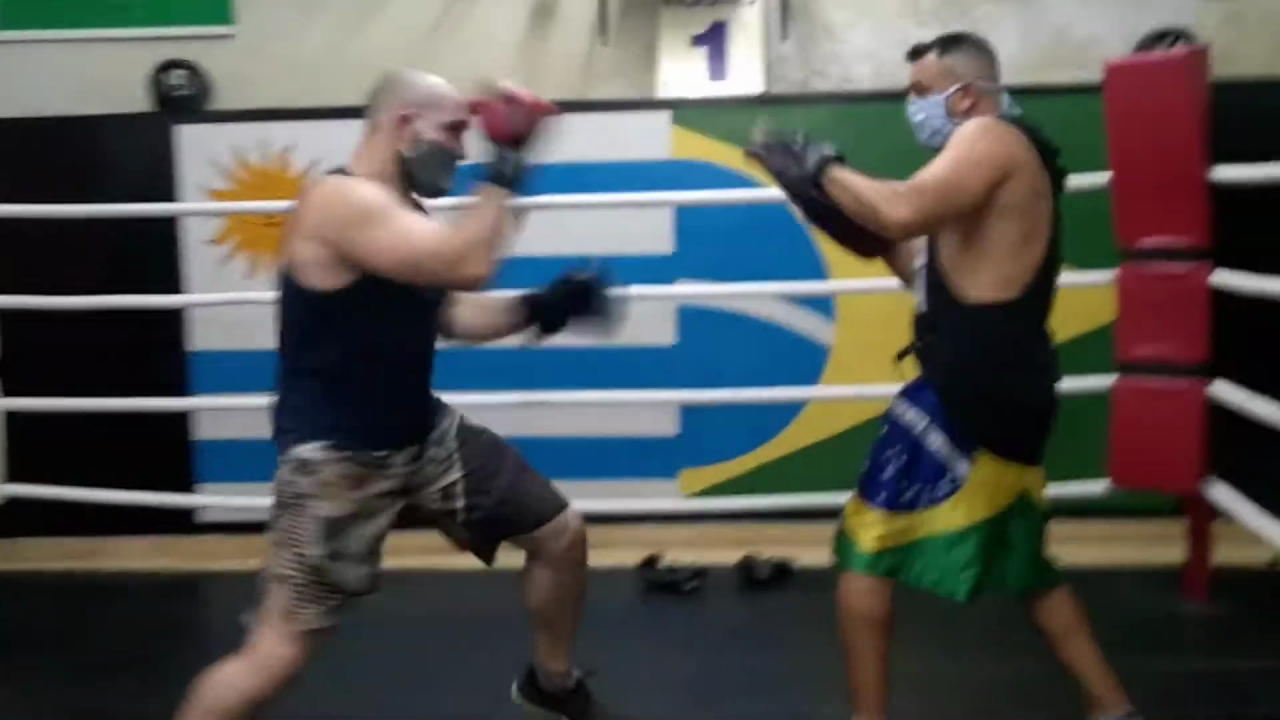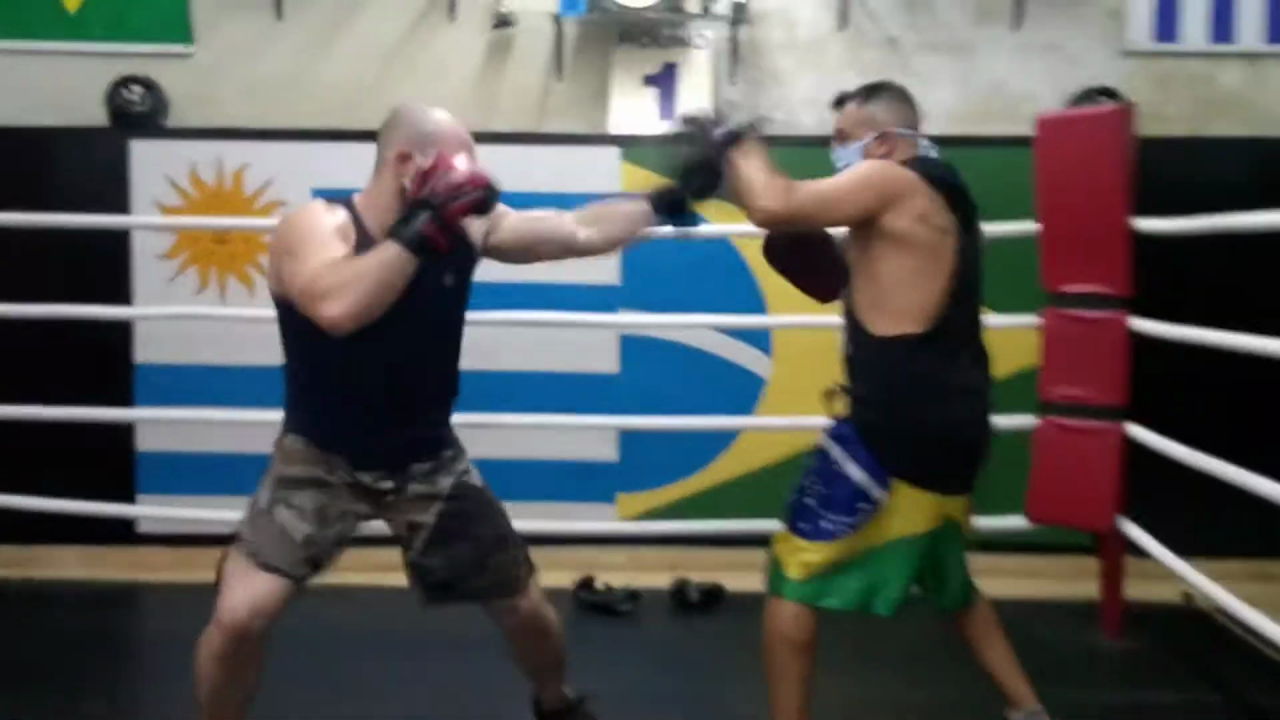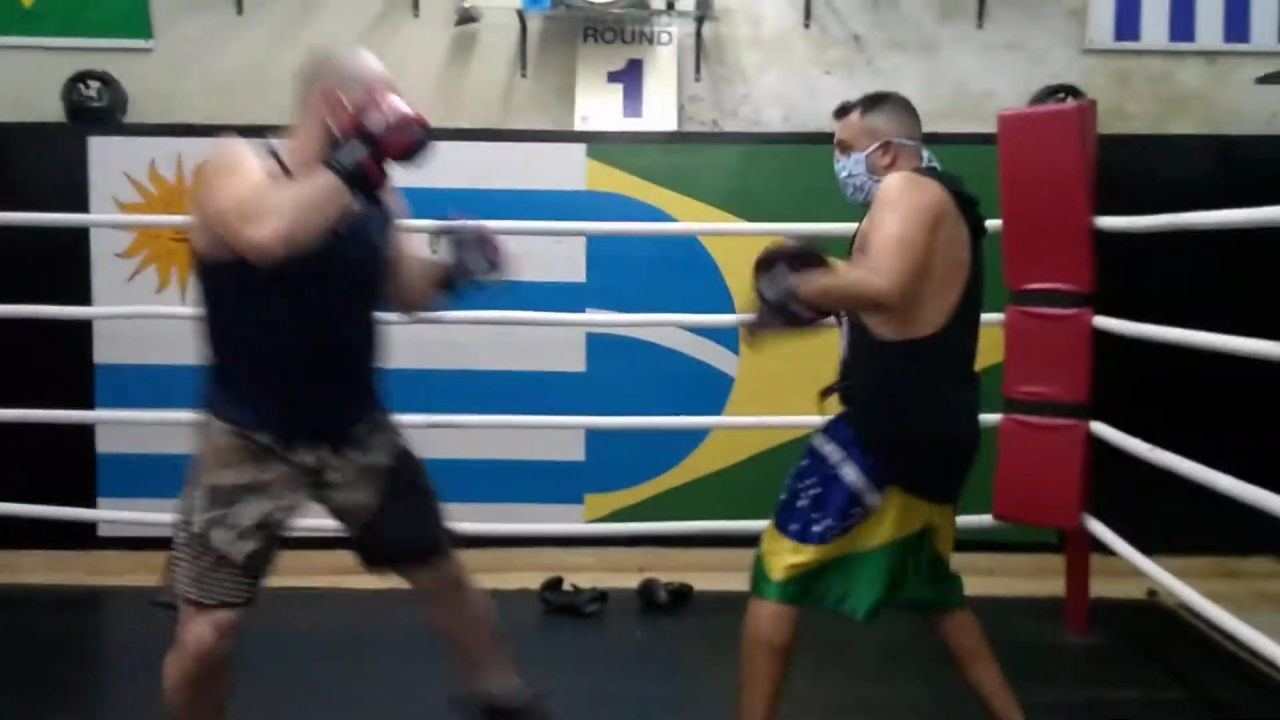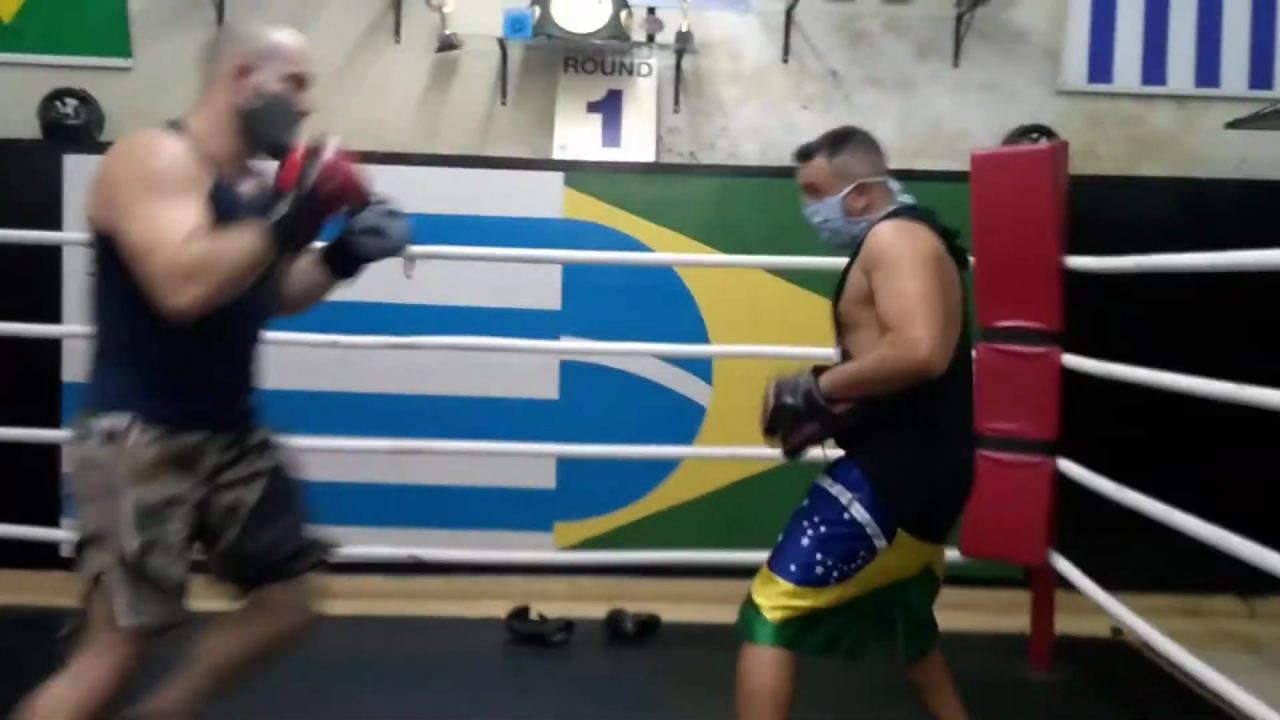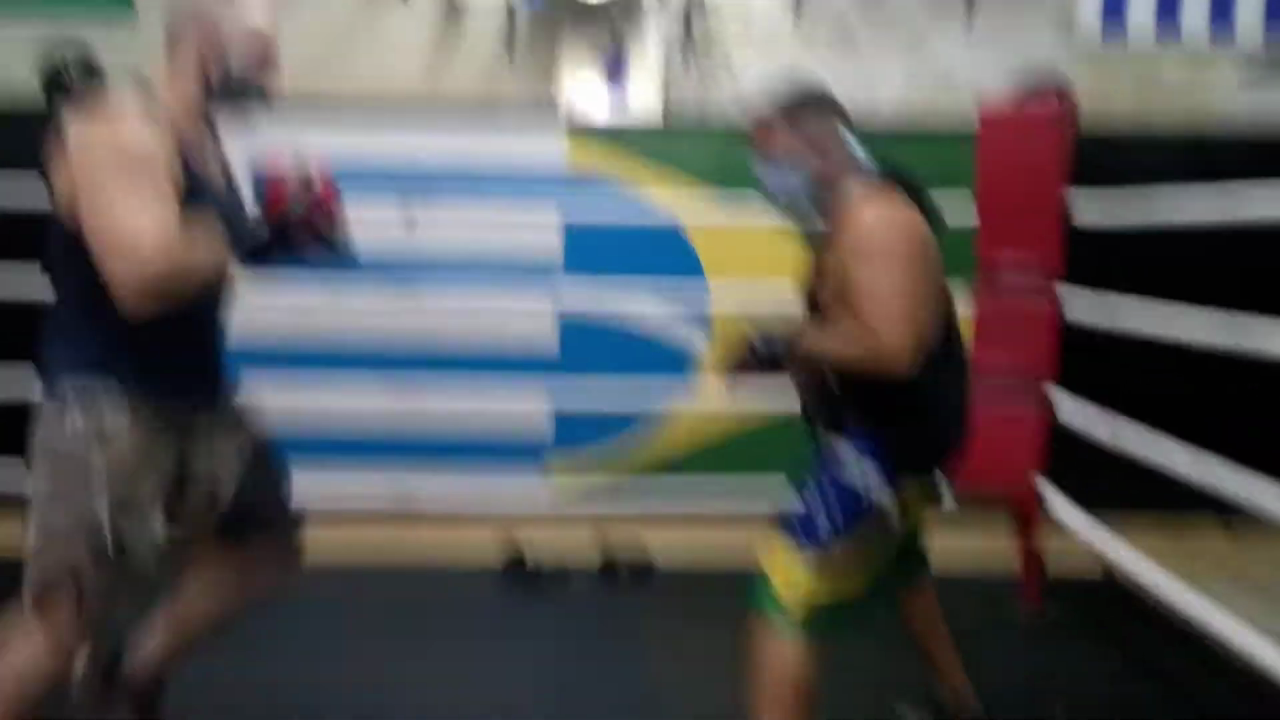
dt=0.2s
person 1, frame 1
left shoulder: (405, 210)
right shoulder: (344, 204)
left elbow: (450, 317)
right elbow: (462, 263)
left wrist: (543, 307)
right wrist: (506, 165)
left hip: (421, 431)
right hip: (333, 455)
left knee: (561, 538)
right knee: (278, 652)
person 1, frame 2
left shoulder: (463, 228)
right shoulder: (312, 226)
left elbow: (577, 234)
right elbow: (337, 307)
left wrist: (668, 199)
right wrist: (422, 227)
left hip: (426, 461)
right hip: (321, 457)
left knee: (521, 607)
right knee: (239, 618)
person 1, frame 3
left shoulder: (364, 192)
right shoulder: (235, 168)
left elbow: (410, 289)
right elbow: (266, 233)
left wrist: (458, 267)
right wrist: (355, 161)
left hip: (355, 433)
right hip: (246, 442)
left knee: (440, 572)
right knee: (205, 635)
person 1, frame 4
left shoulder: (252, 180)
right shoulder: (156, 159)
left elbow: (277, 292)
right elbow: (185, 285)
left wrist: (344, 254)
right wrist: (289, 211)
left hip: (228, 436)
right hip: (139, 441)
left knee: (288, 604)
right knee: (115, 652)
person 1, frame 5
left shoulder: (198, 152)
right shoulder: (121, 135)
right elbow: (141, 281)
right wrist: (242, 233)
left hip: (188, 401)
right hip: (110, 415)
left knee: (264, 550)
person 2, frame 1
left shoulder: (988, 139)
right shoulder: (1008, 157)
left elbow: (902, 211)
right elbow: (938, 264)
left wrist: (820, 165)
right wrist: (870, 236)
left hip: (969, 393)
right hip: (1013, 394)
left knee: (866, 552)
right knee: (1022, 569)
person 2, frame 2
left shoulder: (891, 181)
right shoulder: (938, 199)
left elbow: (778, 205)
left wrist: (740, 146)
right wrist: (812, 258)
left hip: (893, 424)
right hip: (953, 424)
left knee: (794, 577)
right knee: (948, 586)
person 2, frame 3
left shoulder: (908, 190)
right shoulder: (939, 208)
left elbow: (881, 284)
left wrist: (797, 286)
right wrist: (811, 279)
left hip: (887, 429)
right hip: (940, 432)
left knee: (777, 578)
right knee: (931, 588)
person 2, frame 4
left shoulder: (897, 238)
right shoulder: (891, 244)
left elbow: (920, 352)
left wrist: (820, 387)
right wrist: (824, 413)
left hip: (895, 470)
right hip: (923, 471)
left knee: (773, 621)
right knee: (906, 630)
person 2, frame 5
left shoulder: (872, 216)
right shoulder: (854, 209)
left elbow: (895, 348)
left wrist: (796, 343)
right wrist: (819, 371)
left hip: (890, 431)
right hip: (912, 421)
left knee: (786, 598)
right knee: (894, 564)
